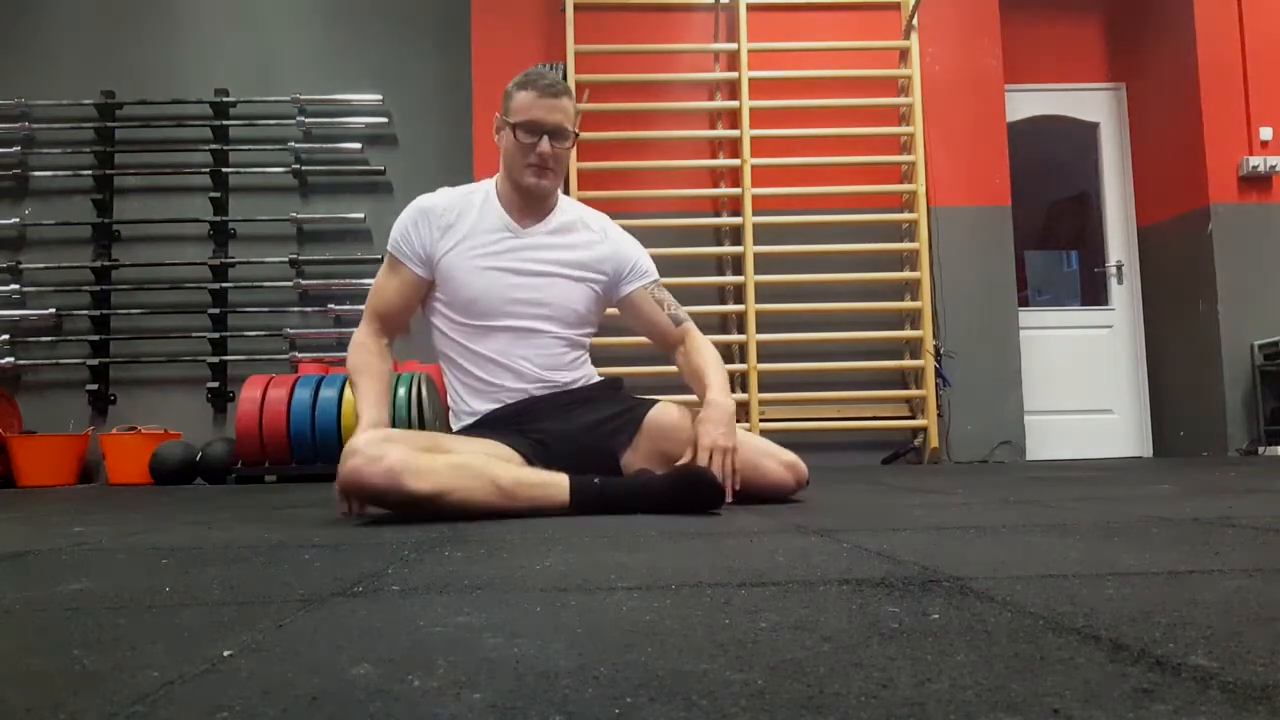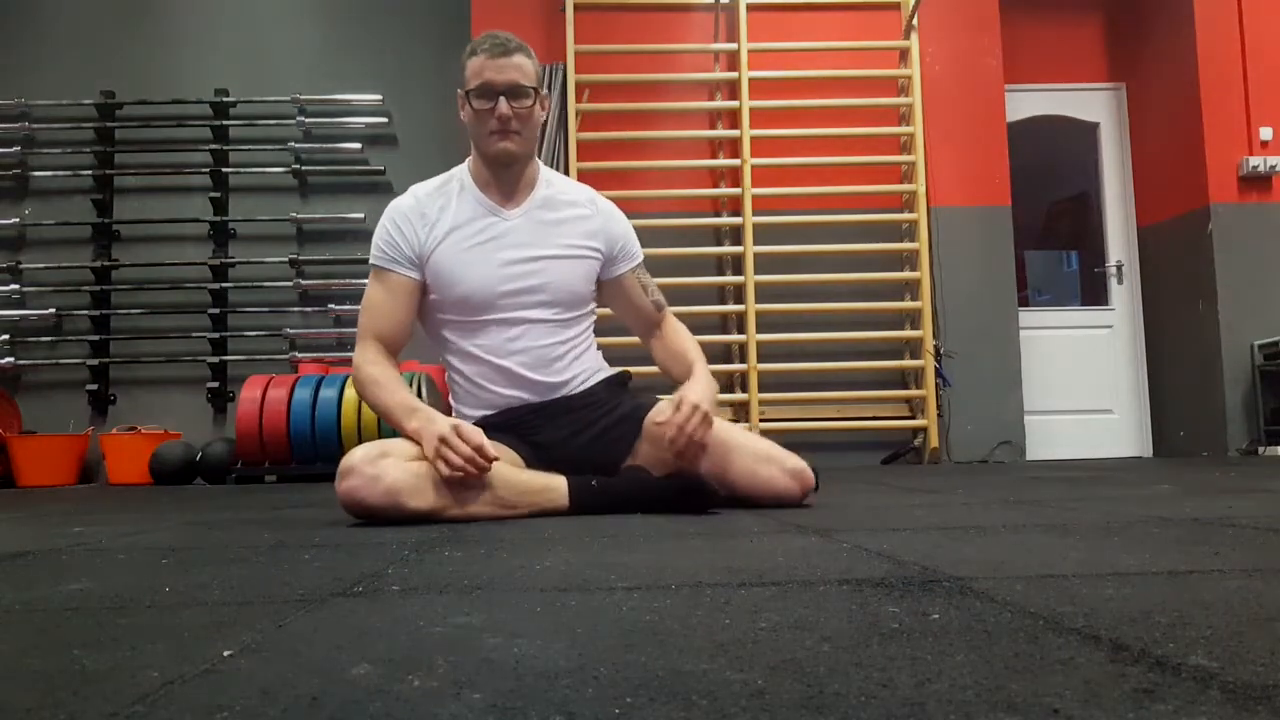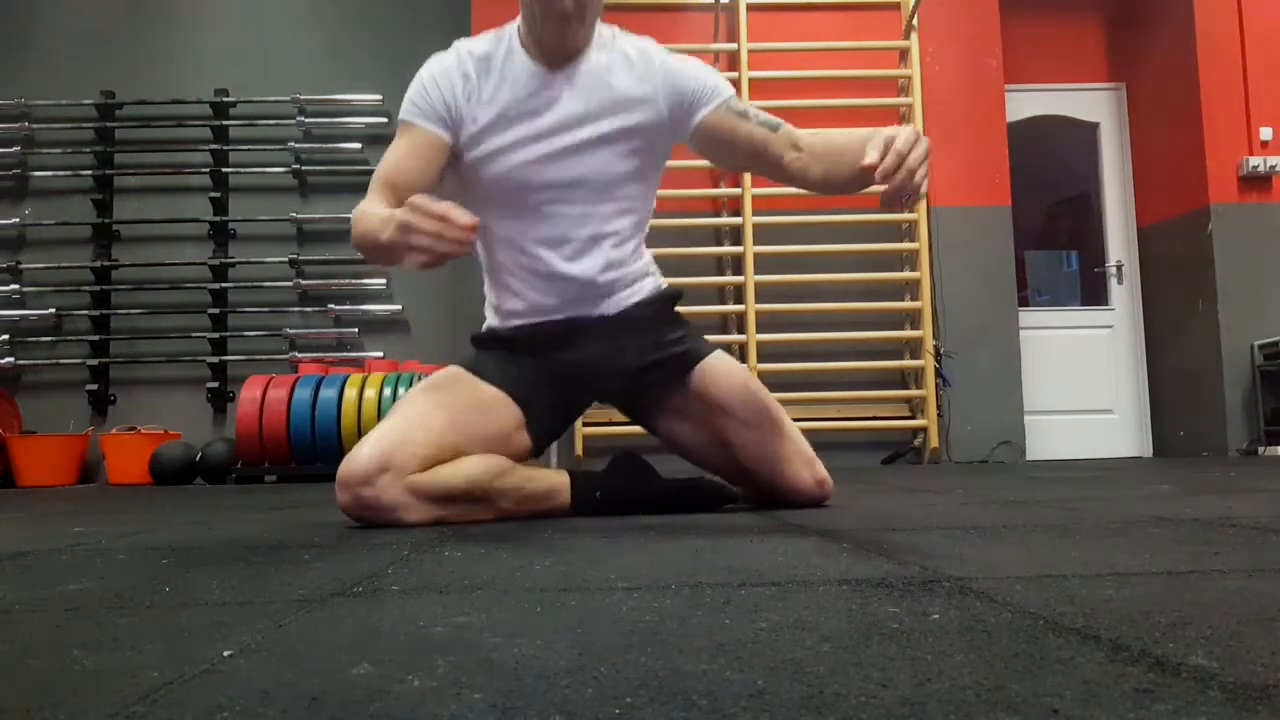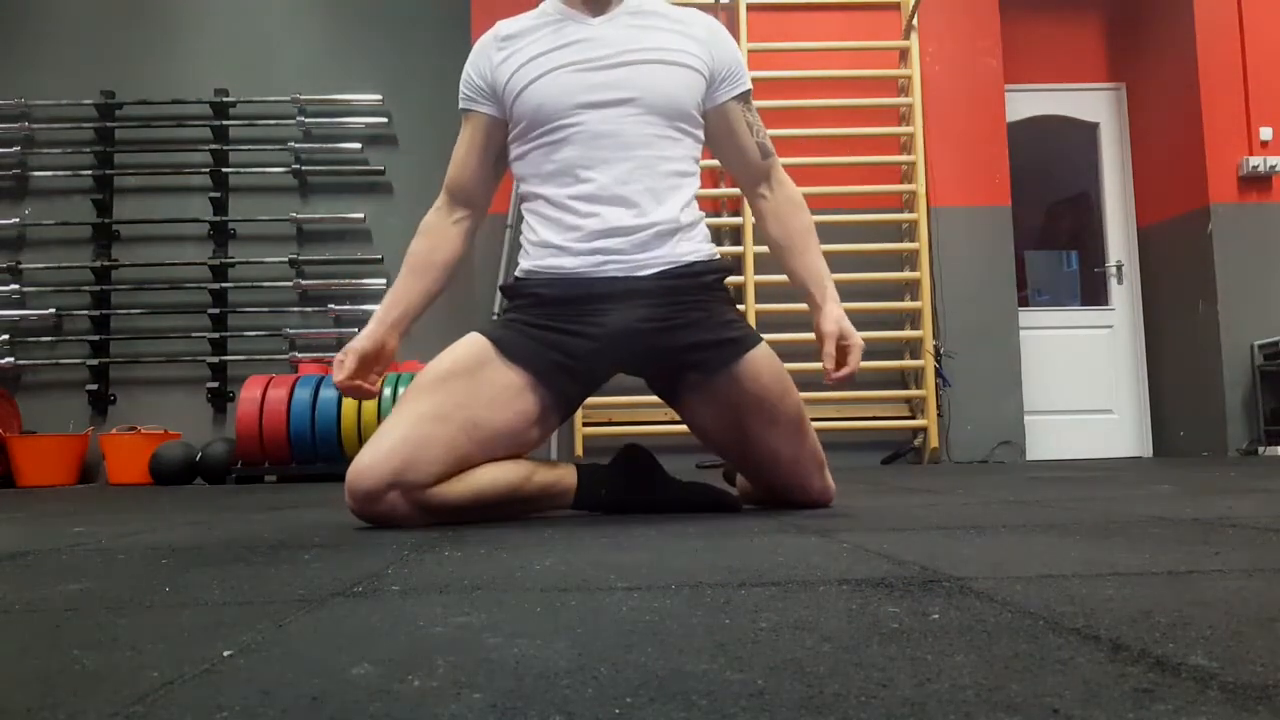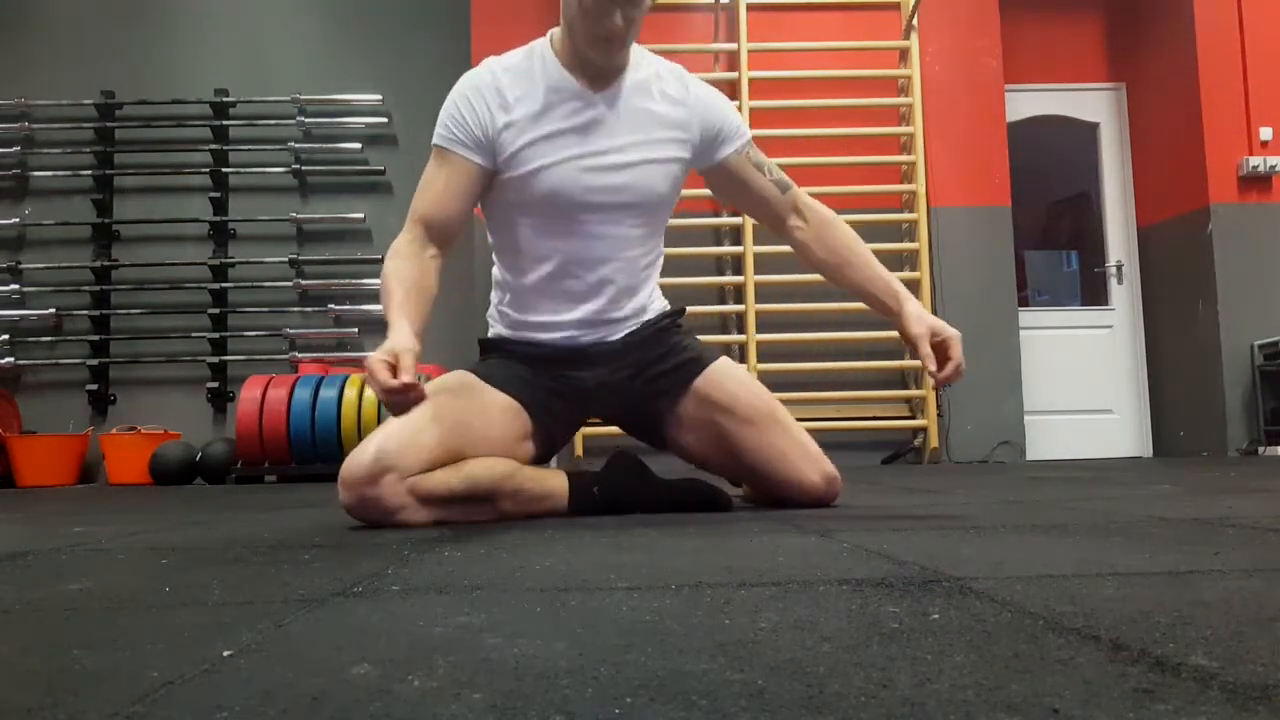
dt=1s
person 1, frame 1
left shoulder: (606, 239)
right shoulder: (433, 218)
left elbow: (684, 339)
right elbow: (375, 331)
left wrist: (718, 401)
right wrist: (370, 420)
left hip: (593, 411)
right hip: (493, 435)
left knee: (785, 472)
right knee: (362, 462)
right ankle: (609, 491)
person 1, frame 2
left shoulder: (594, 213)
right shoulder: (414, 216)
left elbow: (658, 324)
right elbow: (373, 352)
left wrist: (698, 378)
right wrist: (424, 421)
left hip: (600, 407)
right hip: (494, 435)
left knee: (788, 479)
right knee: (360, 479)
right ankle: (609, 491)
person 1, frame 3
left shoulder: (658, 73)
right shoulder: (454, 77)
left elbow: (794, 153)
right elbow: (376, 209)
left wrist: (877, 149)
right wrist: (401, 227)
left hip: (640, 325)
right hip: (521, 346)
left knee: (804, 486)
right knee: (364, 485)
right ankle: (600, 492)
person 1, frame 4
right shoulder: (501, 49)
left elbow: (767, 184)
right elbow: (457, 208)
left wrist: (826, 299)
right wrist: (383, 326)
left hip: (683, 294)
right hip: (552, 304)
left knee: (807, 488)
right knee: (374, 488)
right ankle: (602, 485)
person 1, frame 5
left shoulder: (692, 100)
right shoulder: (489, 93)
left elbow: (796, 216)
right elbow: (420, 241)
left wrist: (905, 306)
right wrist: (401, 332)
left hip: (650, 345)
right hip: (527, 360)
left knee: (812, 483)
right knee: (368, 482)
right ankle: (598, 490)
